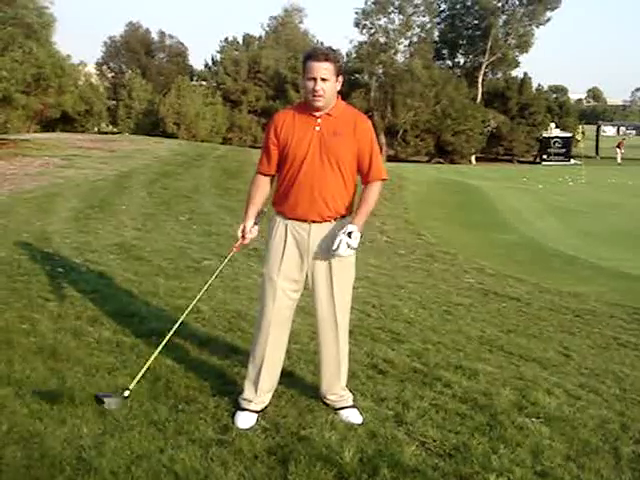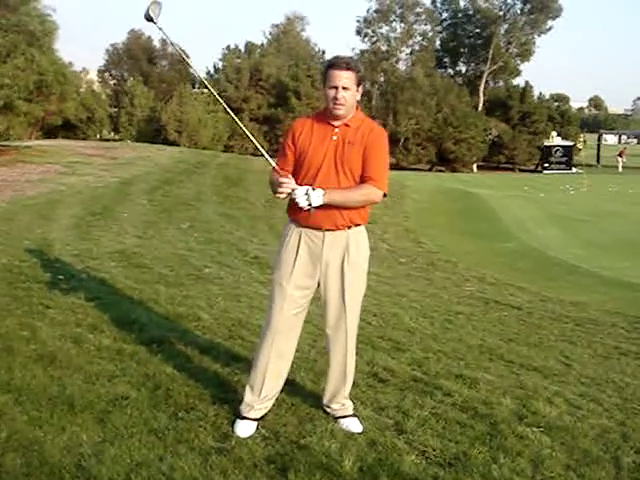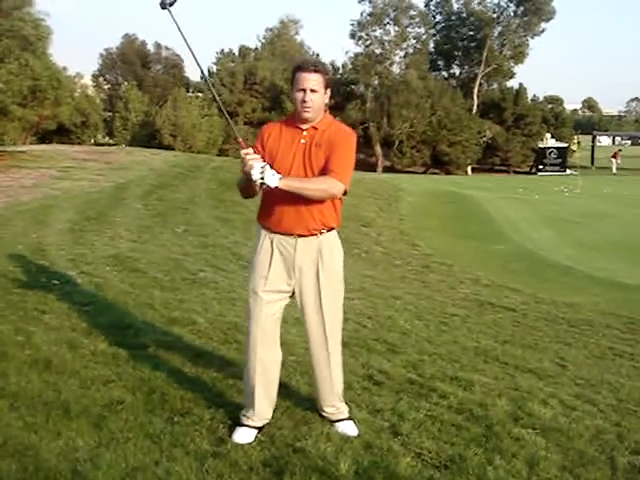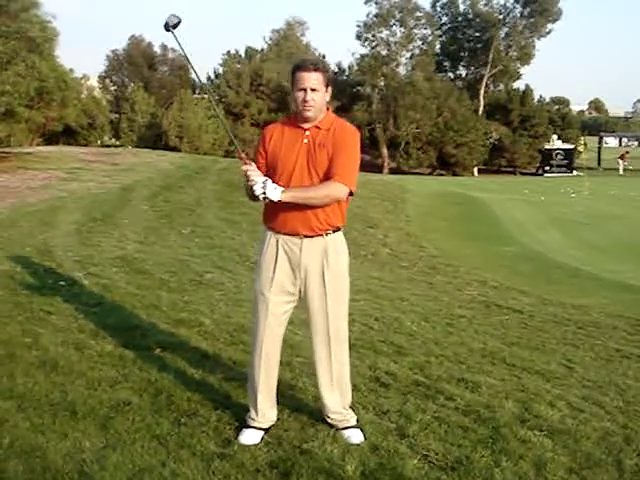
dt=0.7s
person 1, frame 1
left shoulder: (357, 123)
right shoulder: (281, 120)
left elbow: (374, 179)
right elbow: (265, 173)
left wrist: (356, 224)
right wrist: (250, 216)
left hip: (335, 235)
right hip: (286, 230)
left knee: (334, 315)
right knee: (273, 313)
left ankle: (336, 392)
right ankle: (254, 397)
person 1, frame 2
left shoulder: (373, 133)
right shoulder: (300, 127)
left elbow: (374, 191)
right elbow: (278, 176)
left wrist: (319, 195)
right wrist: (282, 185)
left hip: (348, 241)
right hip: (300, 236)
left knee: (342, 325)
right knee: (281, 320)
left ankle: (338, 401)
right ankle: (255, 403)
person 1, frame 3
left shoulder: (342, 135)
right shoulder: (269, 132)
left elbow: (334, 187)
right elbow: (246, 192)
left wrist: (277, 179)
right wrist: (250, 173)
left hip: (320, 245)
right hip: (272, 243)
left knee: (326, 329)
right knee: (260, 329)
left ankle: (333, 406)
right ankle: (255, 413)
person 1, frame 4
left shoulder: (345, 133)
right shoulder: (272, 133)
left elbow: (338, 189)
right elbow: (256, 193)
left wrist: (279, 192)
right wrist: (253, 182)
left hip: (326, 246)
right hip: (278, 244)
left knee: (331, 332)
right knee: (266, 329)
left ankle: (340, 413)
right ankle: (260, 415)
